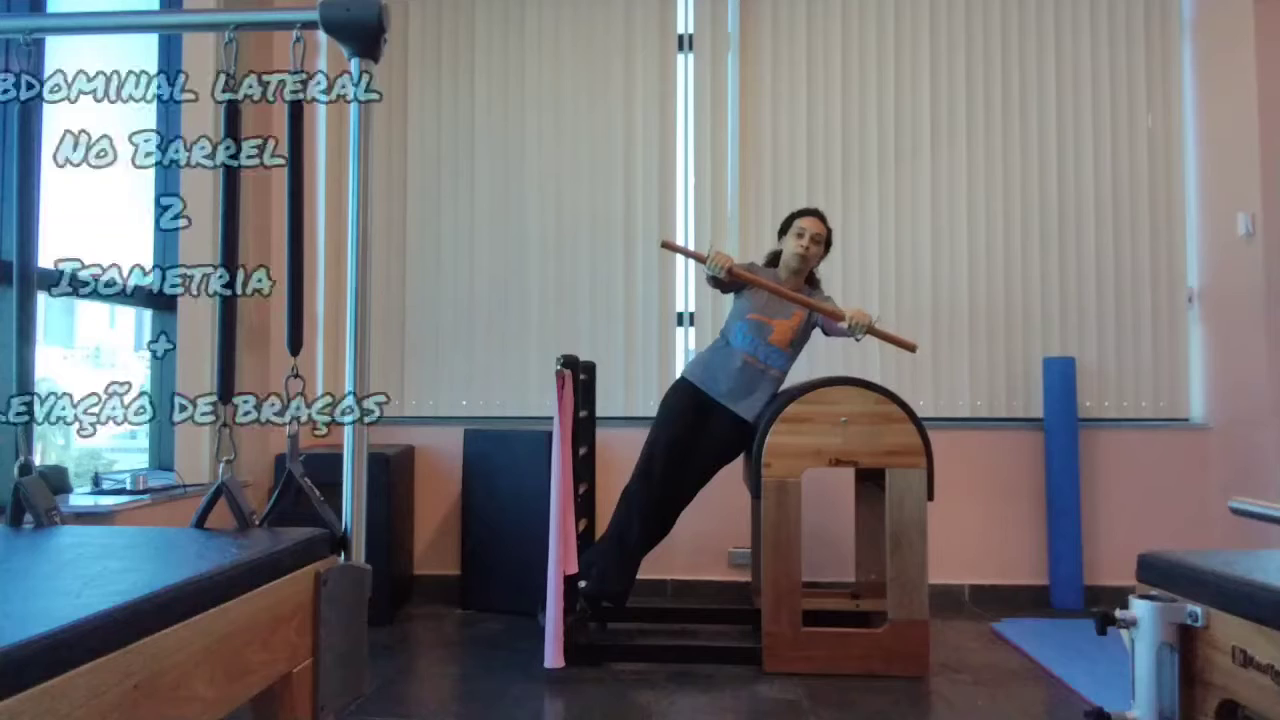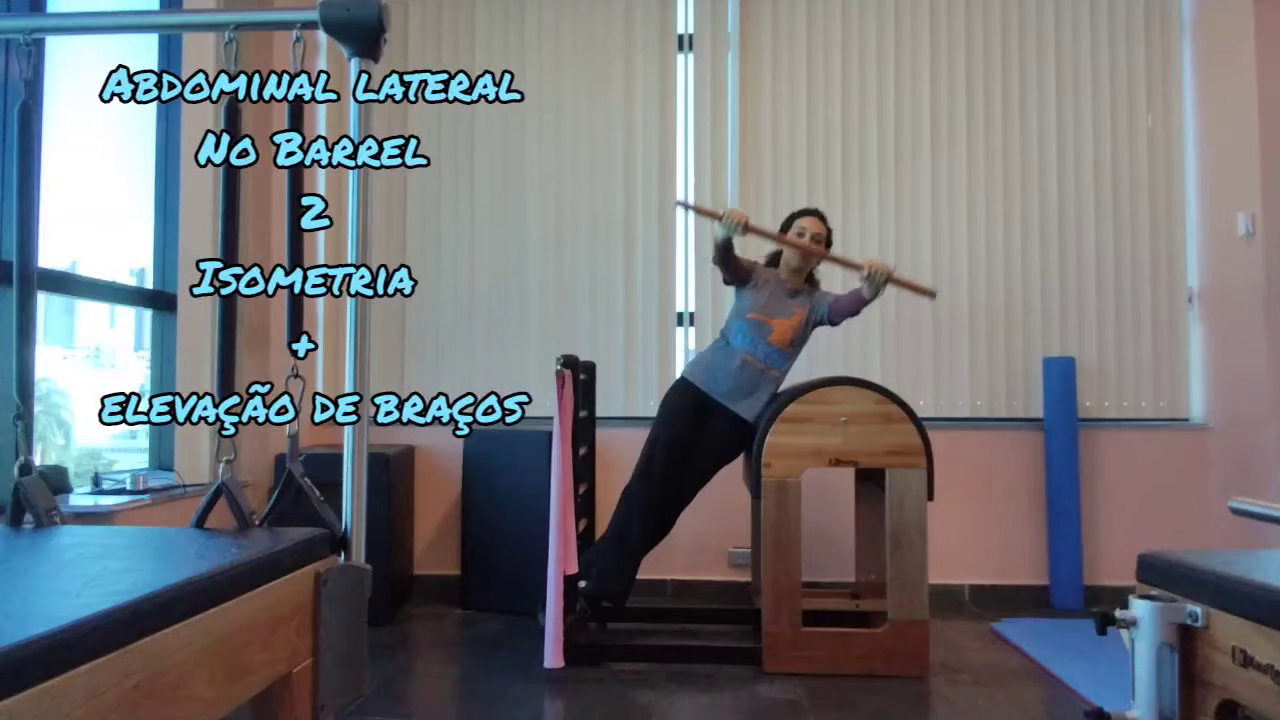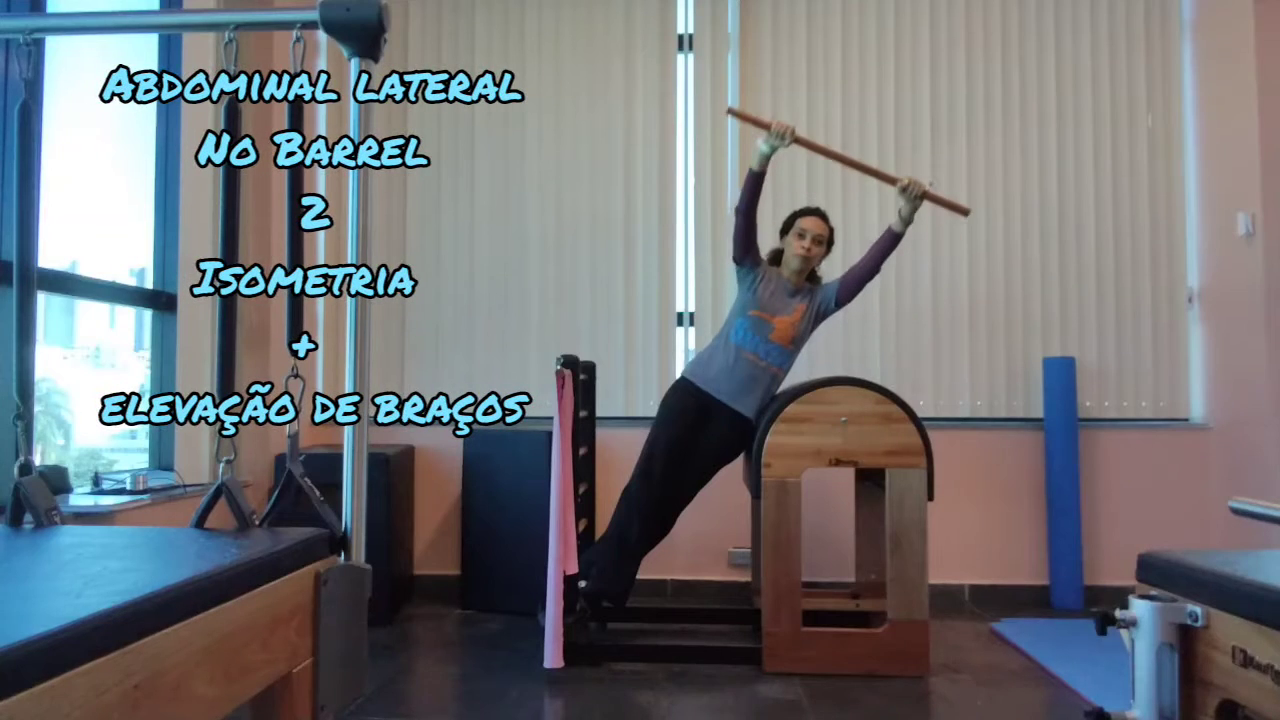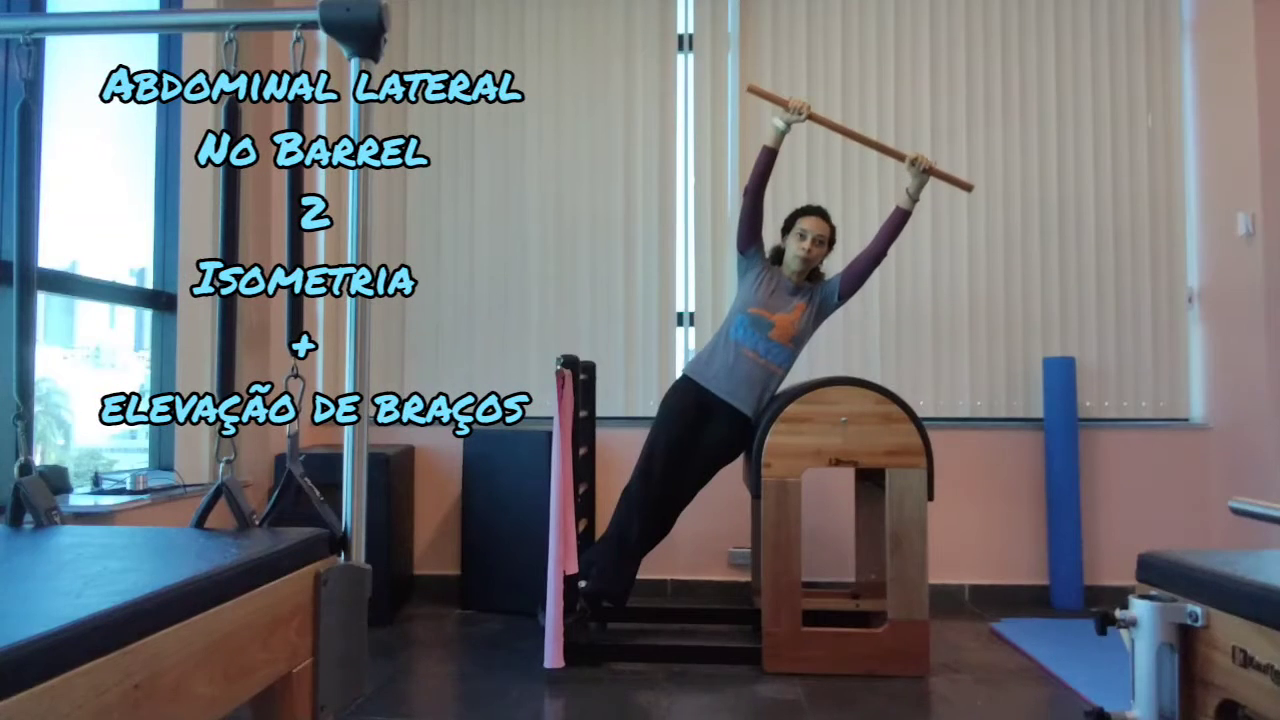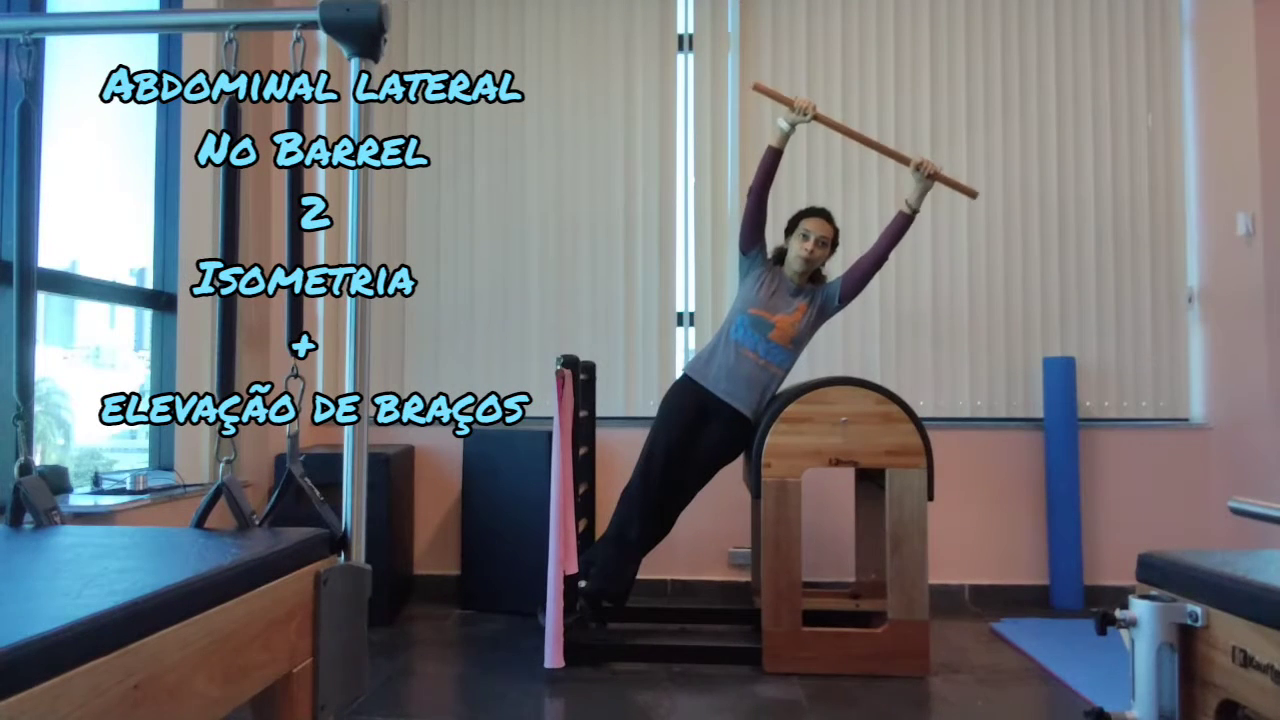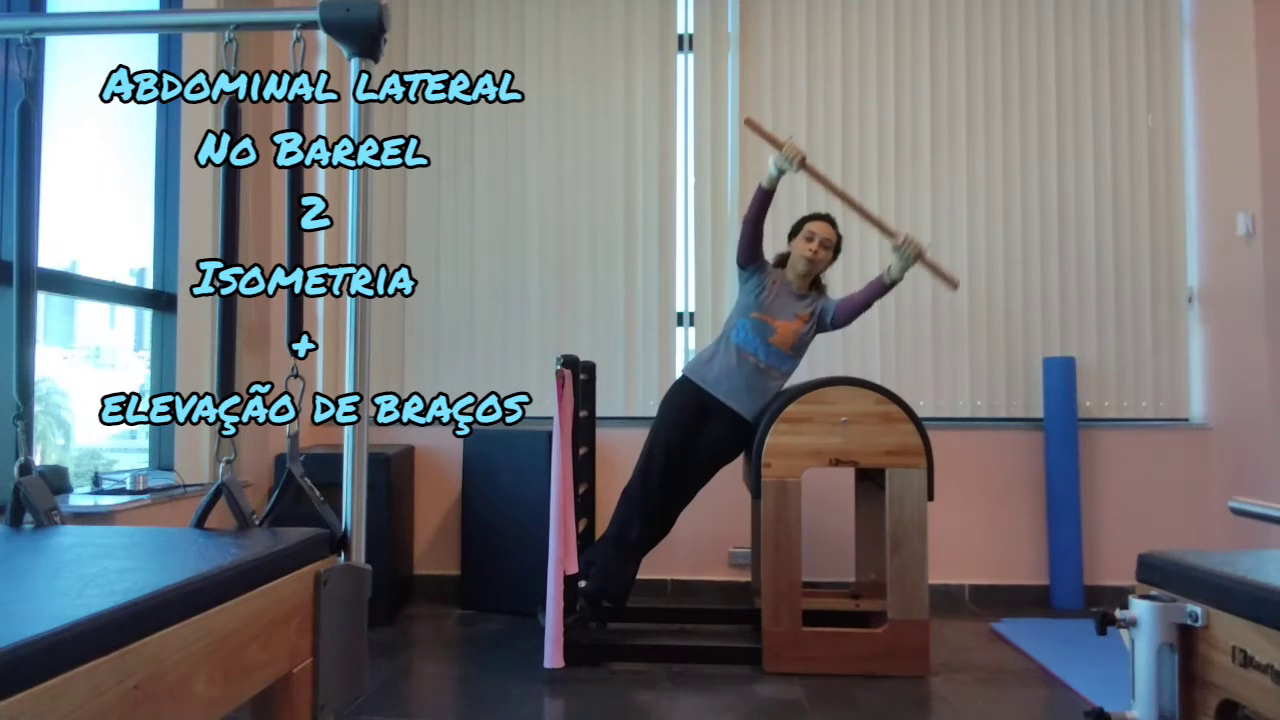
dt=0.4s
person 1, frame 1
left shoulder: (816, 301)
right shoulder: (753, 275)
left elbow: (835, 325)
right elbow: (717, 279)
left wrist: (854, 326)
right wrist: (715, 267)
left hip: (742, 414)
right hip: (697, 387)
left knee: (672, 499)
right knee: (648, 483)
left ankle: (604, 590)
right ankle: (593, 580)
person 1, frame 2
left shoulder: (816, 301)
right shoulder: (755, 275)
left elbow: (845, 306)
right elbow: (724, 262)
left wrist: (870, 288)
right wrist: (726, 233)
left hip: (741, 413)
right hip: (698, 387)
left knee: (671, 500)
right knee: (648, 484)
left ankle: (603, 588)
right ankle: (591, 580)
person 1, frame 3
left shoulder: (820, 299)
right shoulder: (754, 273)
left elbow: (870, 265)
right elbow: (744, 214)
left wrist: (905, 216)
right wrist: (765, 153)
left hip: (740, 414)
right hip: (697, 387)
left knee: (671, 499)
right knee: (648, 483)
left ankle: (602, 588)
right ankle: (592, 579)
person 1, frame 4
left shoulder: (822, 297)
right shoulder: (756, 269)
left elbow: (874, 254)
right elbow: (751, 198)
left wrist: (911, 195)
right wrist: (780, 131)
left hip: (740, 413)
right hip: (697, 386)
left knee: (672, 499)
right knee: (648, 483)
left ankle: (601, 588)
right ankle: (592, 580)
person 1, frame 5
left shoulder: (822, 300)
right shoulder: (757, 269)
left elbow: (876, 257)
right elbow: (755, 198)
left wrist: (914, 200)
right wrist: (785, 130)
left hip: (740, 414)
right hip: (697, 386)
left knee: (670, 499)
right knee: (647, 484)
left ankle: (598, 590)
right ankle: (592, 579)
person 1, frame 6
left shoulder: (819, 310)
right shoulder: (759, 276)
left elbow: (857, 304)
right elbow: (751, 227)
left wrist: (894, 273)
right wrist: (774, 176)
left hip: (741, 416)
right hip: (698, 387)
left knee: (670, 500)
right knee: (648, 484)
left ankle: (600, 589)
right ankle: (591, 578)
